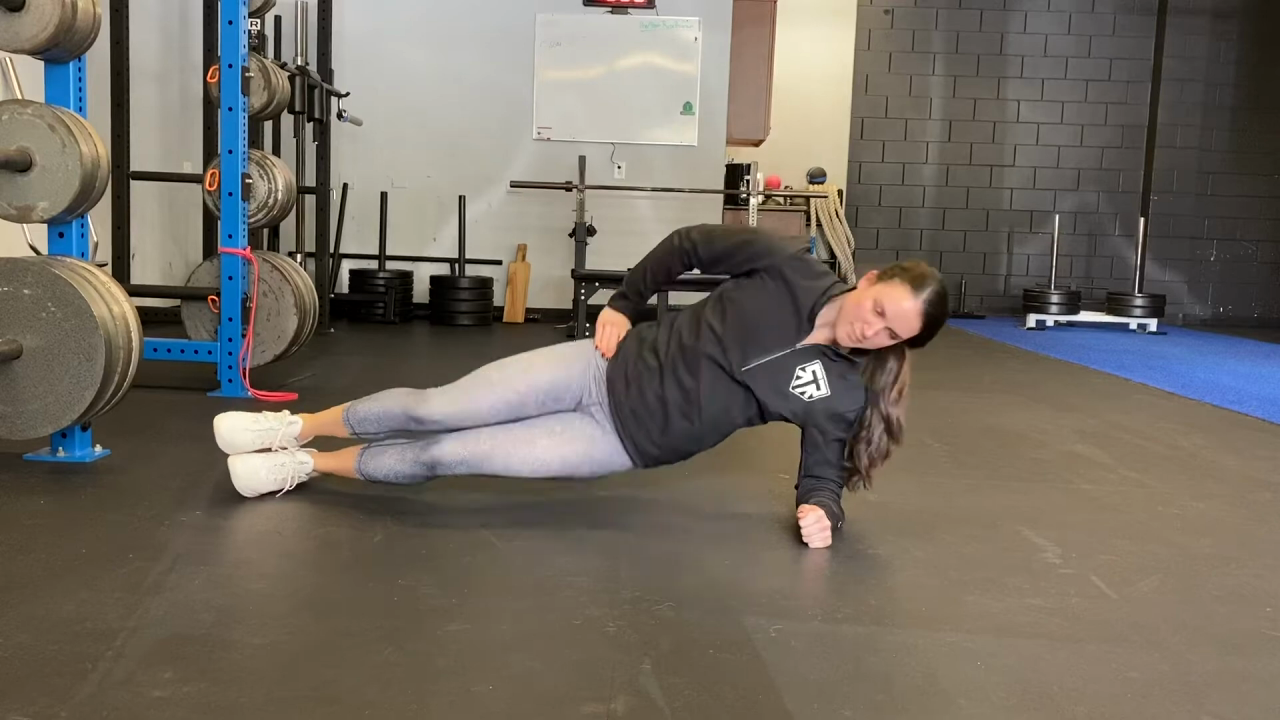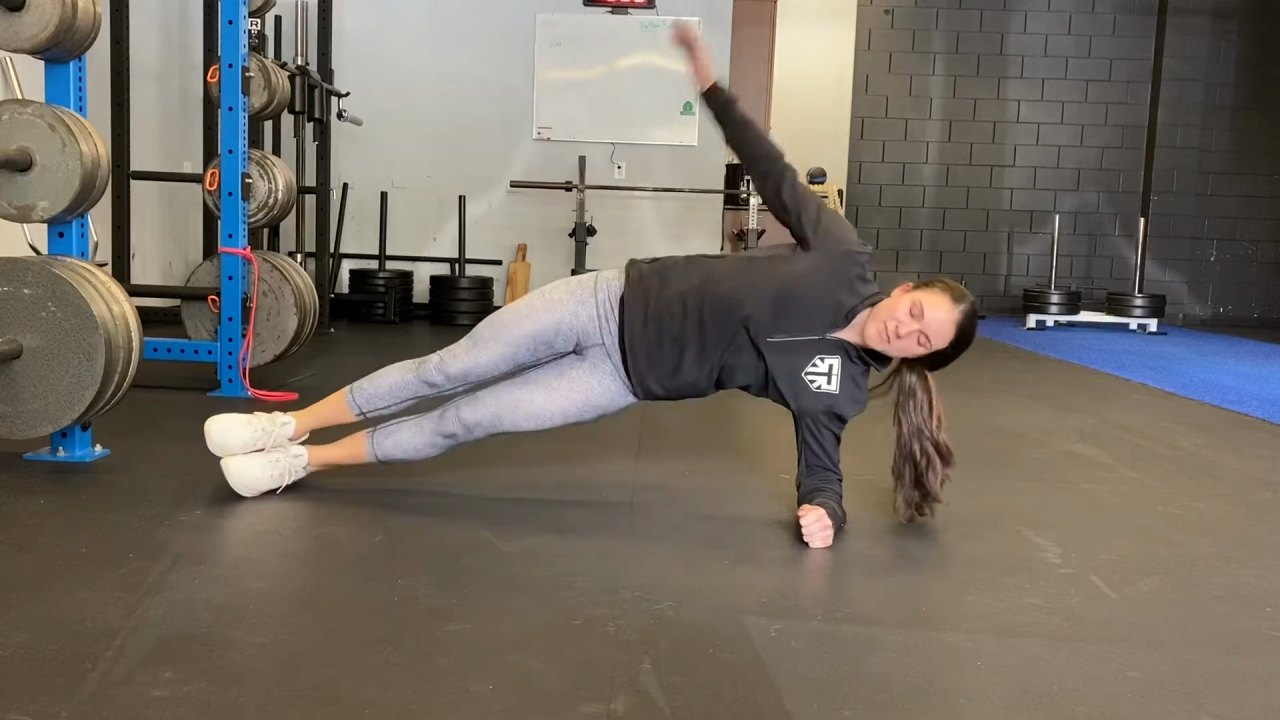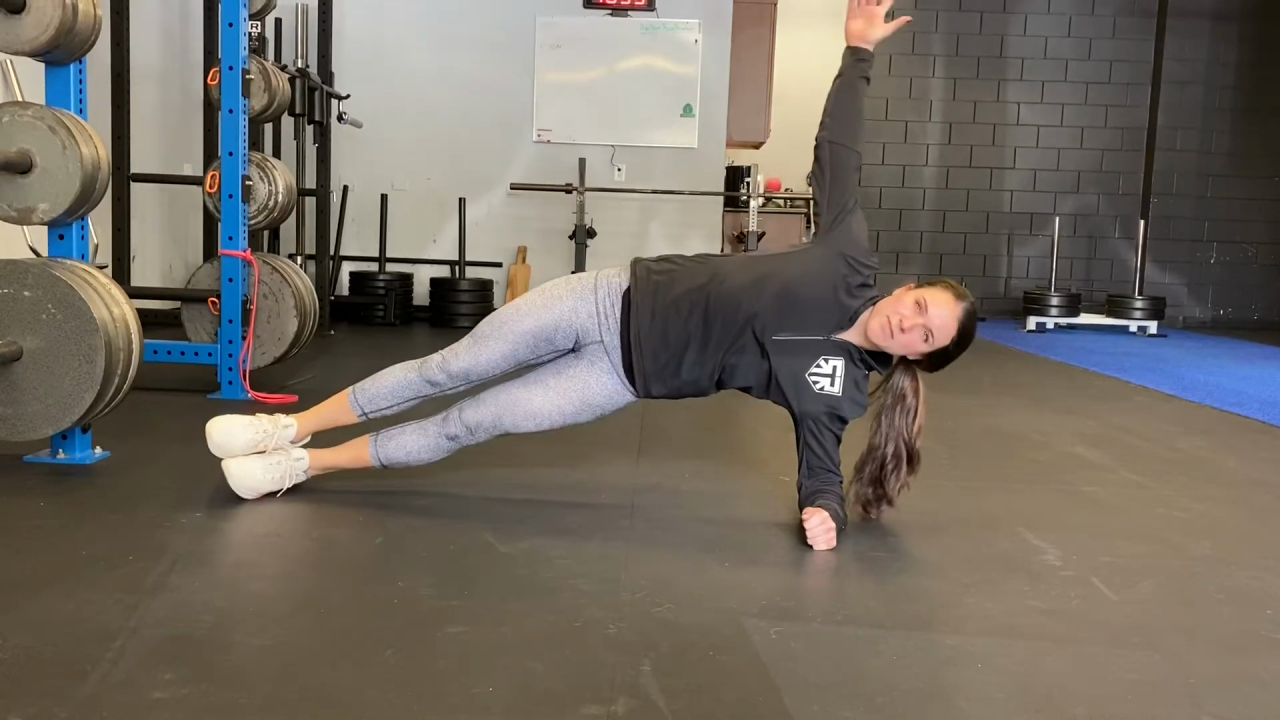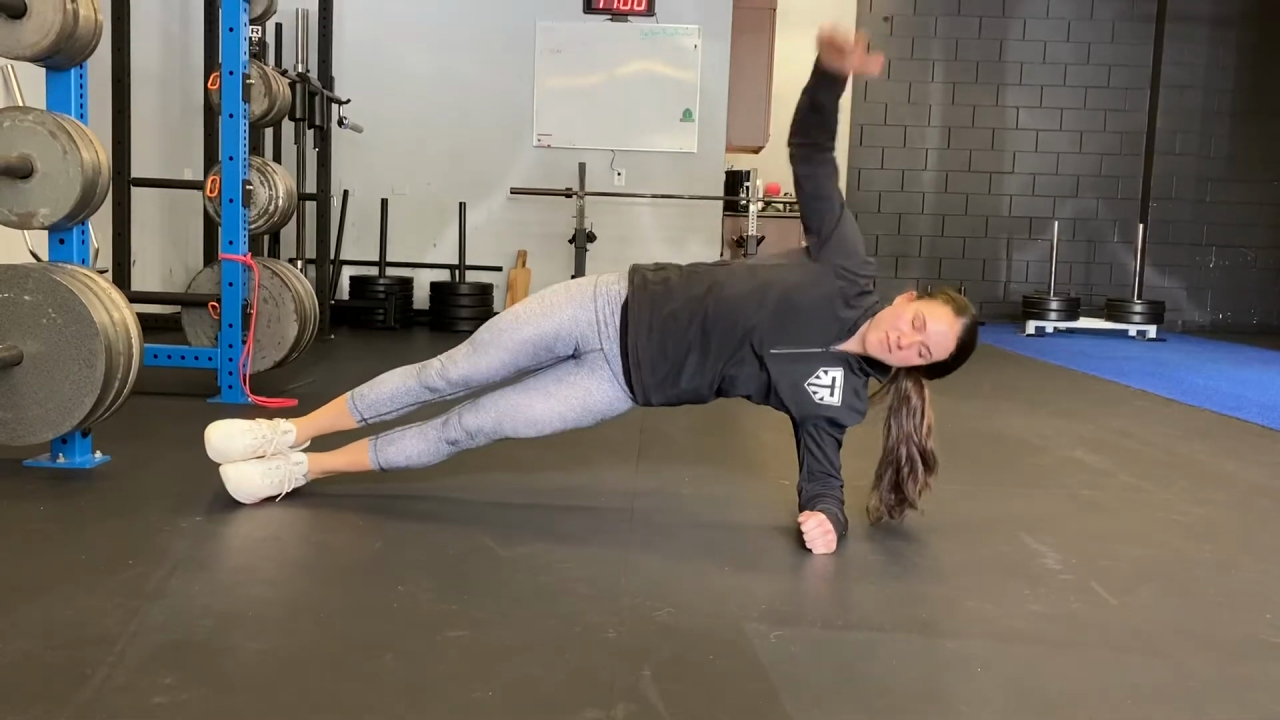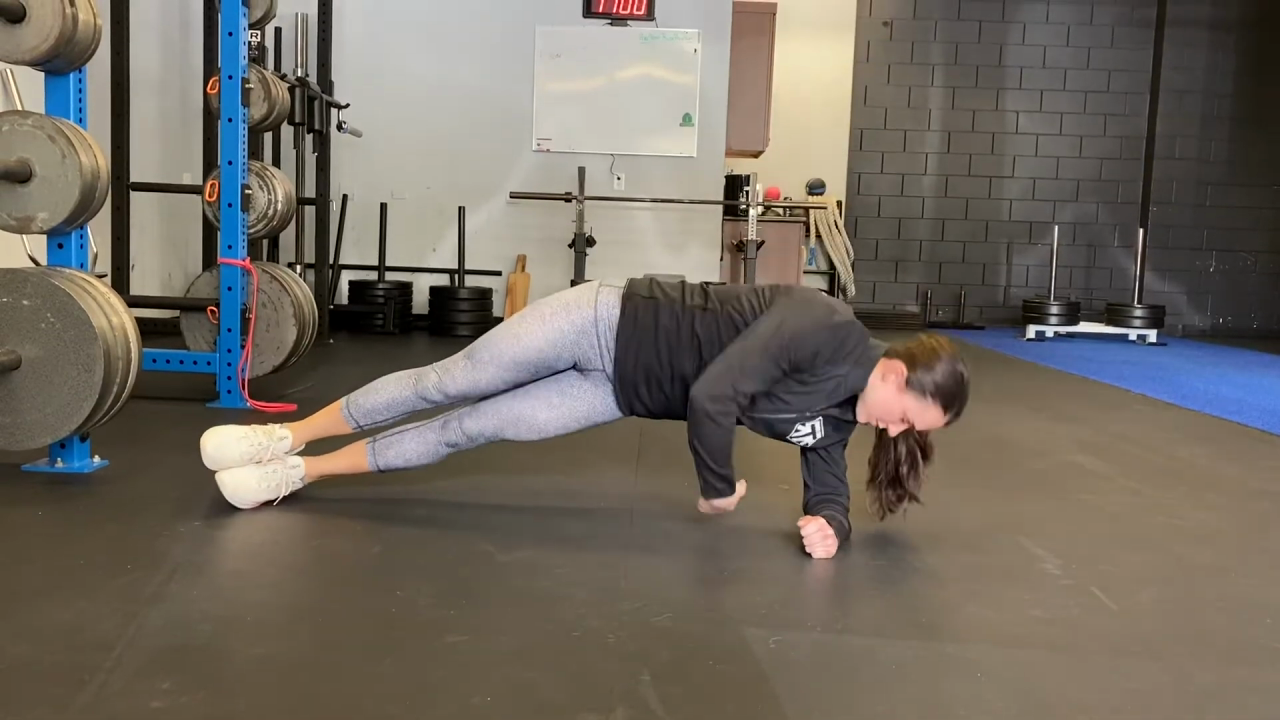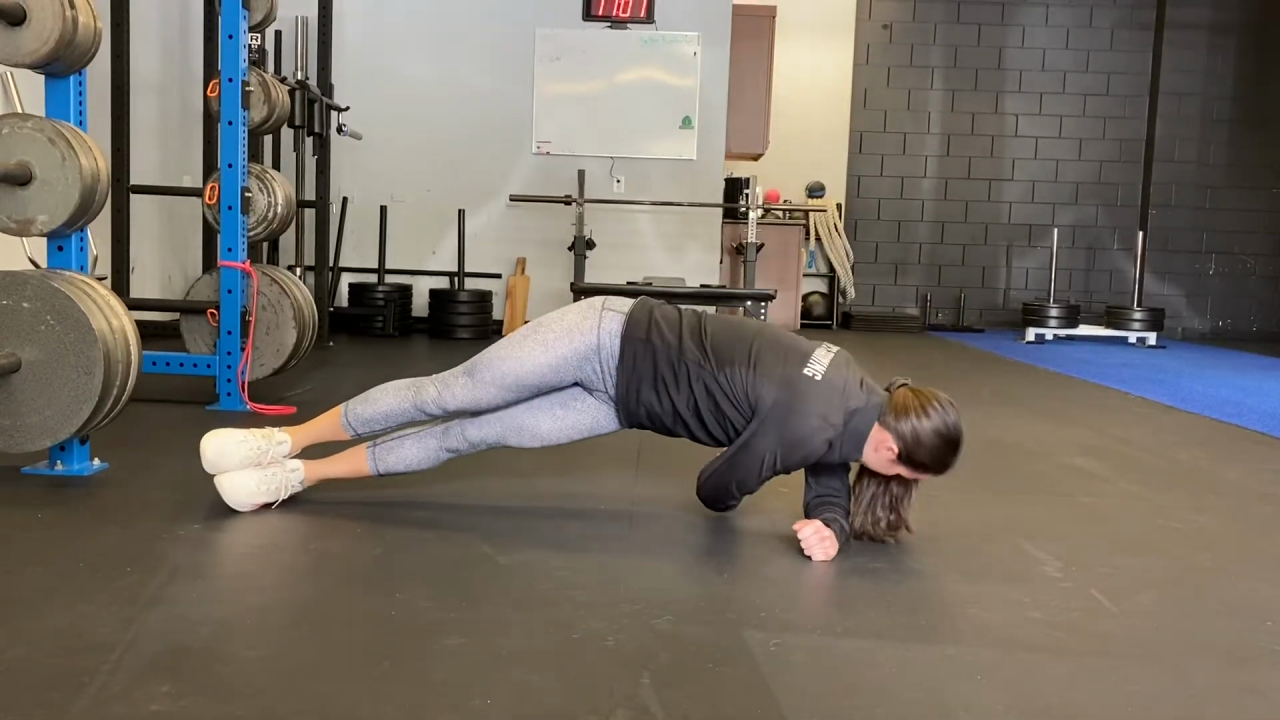
dt=0.5s
person 1, frame 1
left shoulder: (839, 395)
right shoulder: (793, 265)
left elbow: (824, 471)
right elbow: (691, 243)
left wrist: (820, 509)
right wrist: (621, 305)
left hip: (625, 436)
right hip: (607, 363)
left knee: (450, 454)
right knee: (434, 407)
left ankle: (304, 468)
right ankle: (293, 425)
person 1, frame 2
left shoulder: (835, 387)
right shoulder: (841, 251)
left elbow: (819, 466)
right elbow: (769, 169)
left wrist: (819, 507)
right wrist: (711, 84)
left hip: (628, 373)
right hip: (615, 296)
left knee: (461, 421)
right knee: (443, 373)
left ankle: (302, 461)
right ankle: (287, 431)
person 1, frame 3
left shoulder: (836, 387)
right shoulder: (851, 263)
left elbow: (820, 462)
right elbow: (835, 149)
left wrist: (823, 513)
left hip: (629, 373)
right hip: (615, 298)
left knee: (468, 424)
right knee: (446, 370)
left ankle: (302, 465)
right ankle: (287, 428)
person 1, frame 4
left shoulder: (838, 396)
right shoulder: (848, 276)
left elbow: (821, 467)
right elbow: (810, 156)
left wrist: (821, 516)
right wrist: (832, 68)
left hip: (626, 381)
right hip: (614, 309)
left knee: (466, 427)
right knee: (444, 378)
left ankle: (302, 470)
right ankle: (290, 435)
person 1, frame 5
left shoulder: (833, 415)
right shoulder: (827, 329)
left elbow: (825, 477)
right elbow: (712, 394)
left wrist: (828, 523)
right wrist: (719, 492)
left hip: (619, 393)
right hip: (609, 321)
left knee: (469, 428)
right knee: (445, 382)
left ankle: (298, 473)
right ankle: (284, 437)
person 1, frame 6
left shoulder: (852, 404)
right shoulder: (813, 418)
left elbow: (828, 484)
right elbow: (718, 489)
left wrist: (828, 526)
left hip: (617, 404)
right hip: (612, 340)
left knee: (466, 436)
right knee: (445, 396)
left ankle: (299, 475)
right ankle: (285, 438)
